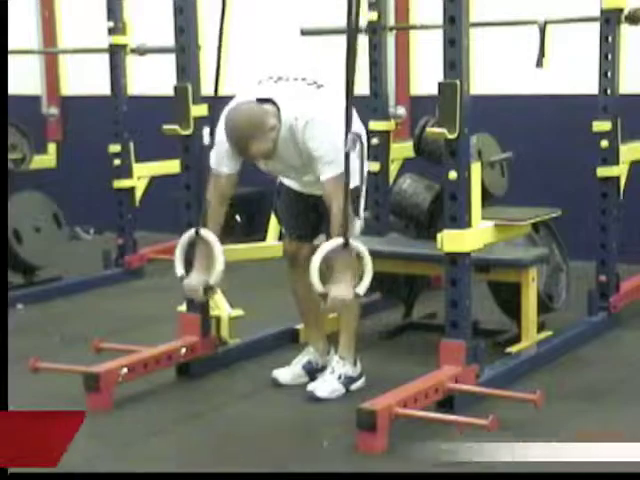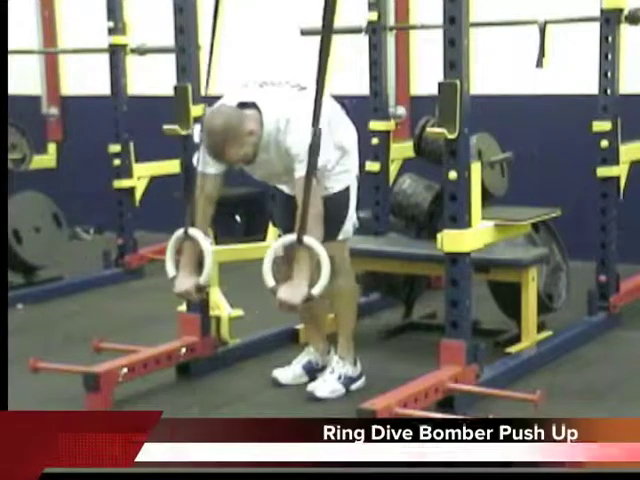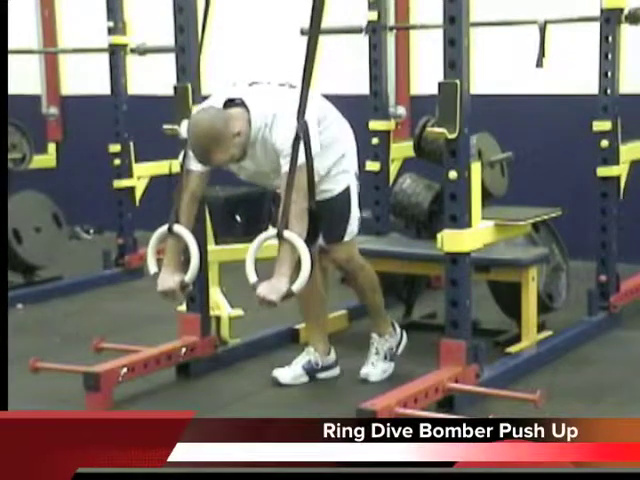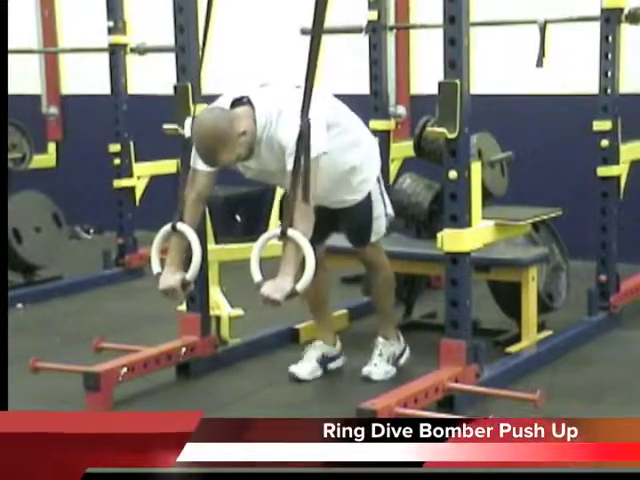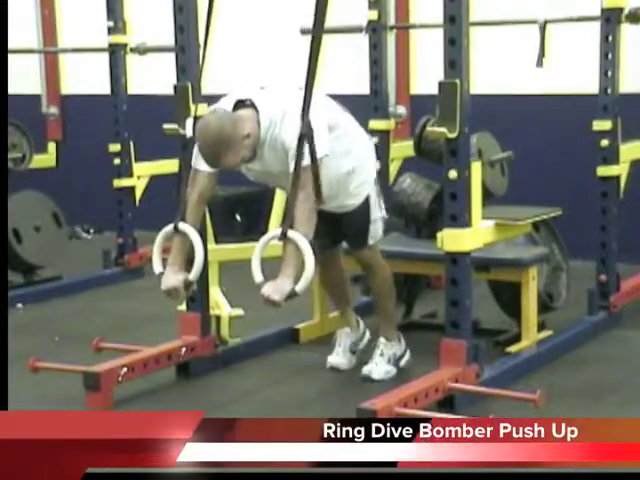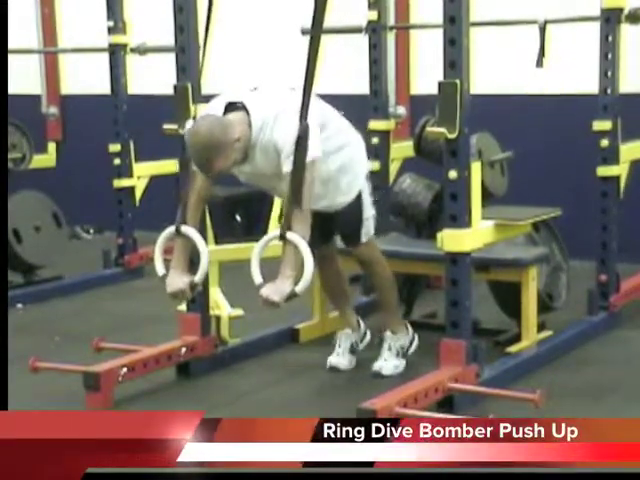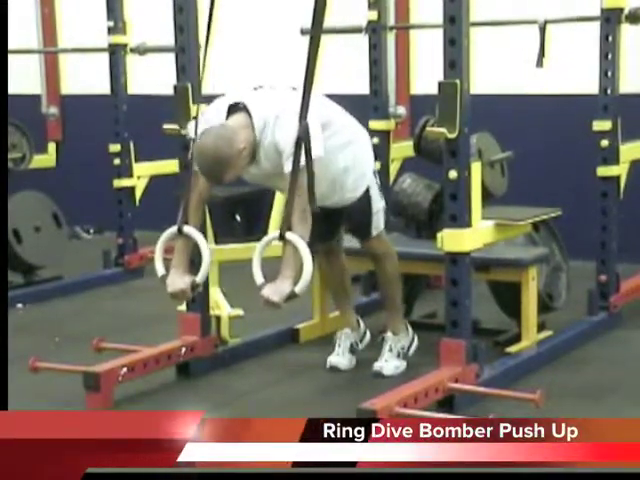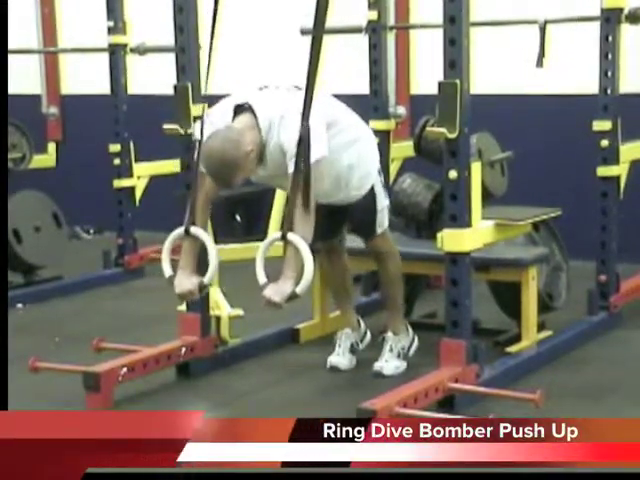
dt=0.4s
person 1, frame 1
left shoulder: (316, 123)
right shoulder: (230, 126)
left elbow: (337, 204)
right elbow: (218, 196)
left wrist: (342, 278)
right wrist: (201, 267)
left hip: (341, 168)
right hip: (295, 176)
left knee: (337, 255)
right knee: (295, 254)
left ankle: (347, 361)
right ankle: (317, 352)
person 1, frame 2
left shoulder: (296, 125)
right shoulder: (219, 130)
left elbow: (311, 206)
right elbow: (205, 199)
left wrist: (300, 281)
right wrist: (187, 269)
left hip: (332, 167)
right hip: (287, 176)
left knee: (332, 255)
right knee: (292, 254)
left ankle: (346, 362)
right ankle: (318, 352)
person 1, frame 3
left shoulder: (283, 123)
right shoulder: (207, 128)
left elbow: (297, 203)
right elbow: (189, 197)
left wrist: (280, 278)
right wrist: (171, 267)
left hip: (331, 167)
right hip: (282, 178)
left knee: (341, 256)
left ankle: (386, 334)
right ankle: (320, 352)
person 1, frame 4
left shoulder: (292, 122)
right shoulder: (215, 127)
left elbow: (302, 202)
right elbow: (194, 196)
left wrist: (285, 277)
right wrist: (173, 266)
left hip: (352, 170)
right hip: (307, 181)
left knee: (369, 254)
left ankle: (391, 341)
right ankle: (326, 345)
person 1, frame 5
left shoulder: (296, 122)
right shoulder: (217, 128)
left elbow: (305, 200)
right elbow: (195, 195)
left wrist: (286, 278)
right wrist: (174, 266)
left hip: (350, 174)
right hip: (309, 185)
left knee: (366, 256)
right knee: (325, 256)
left ankle: (392, 342)
right ankle: (351, 329)
person 1, frame 6
left shoulder: (286, 125)
right shoulder: (208, 129)
left elbow: (300, 202)
right elbow: (194, 198)
left wrist: (285, 278)
right wrist: (178, 268)
left hip: (341, 171)
right hip: (298, 183)
left knee: (363, 251)
right knee: (321, 254)
left ankle: (398, 334)
right ankle: (352, 329)
person 1, frame 7
left shoulder: (288, 126)
right shoulder: (209, 131)
left elbow: (301, 203)
right elbow: (196, 197)
left wrist: (286, 279)
right wrist: (179, 268)
left hip: (348, 164)
right hip: (311, 179)
left knee: (374, 245)
right knee: (325, 249)
left ankle: (399, 334)
right ankle: (352, 328)
person 1, frame 8
left shoulder: (294, 126)
right shoulder: (215, 128)
left elbow: (304, 205)
right elbow: (201, 199)
left wrist: (288, 279)
right wrist: (186, 269)
left hip: (353, 162)
right hip: (315, 177)
left knee: (378, 244)
right knee: (327, 247)
left ankle: (400, 333)
right ankle: (352, 328)
